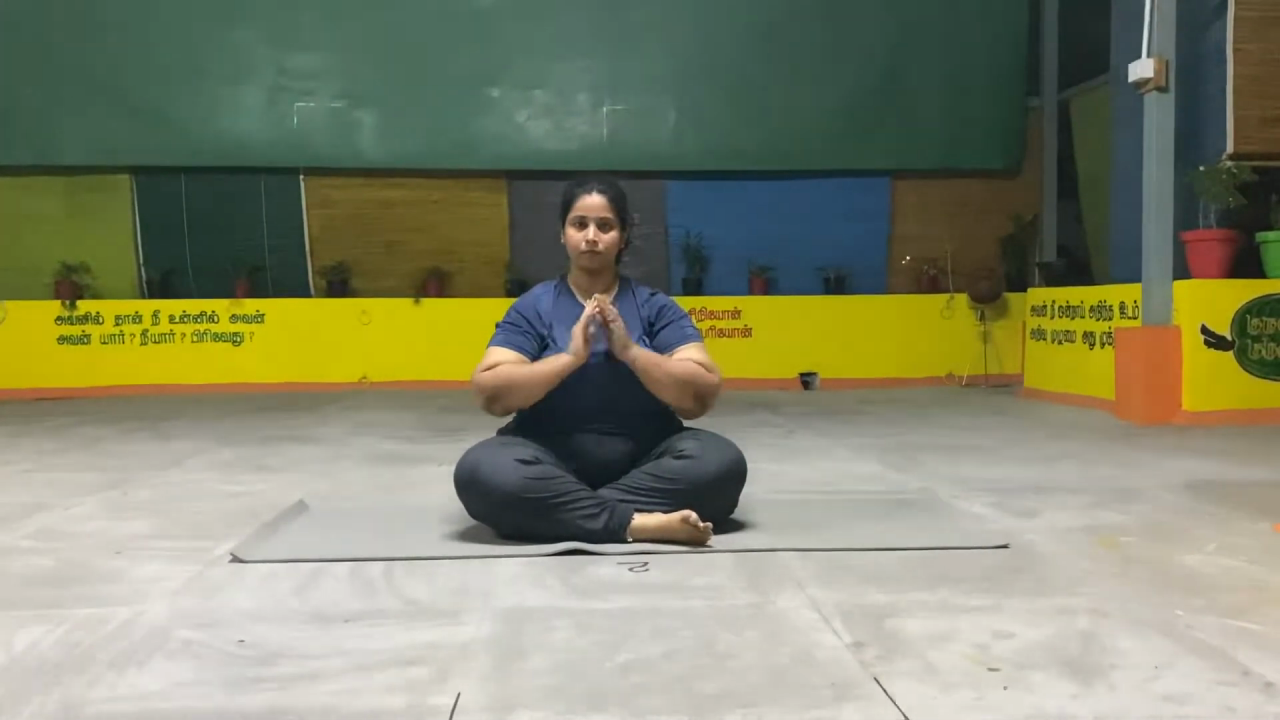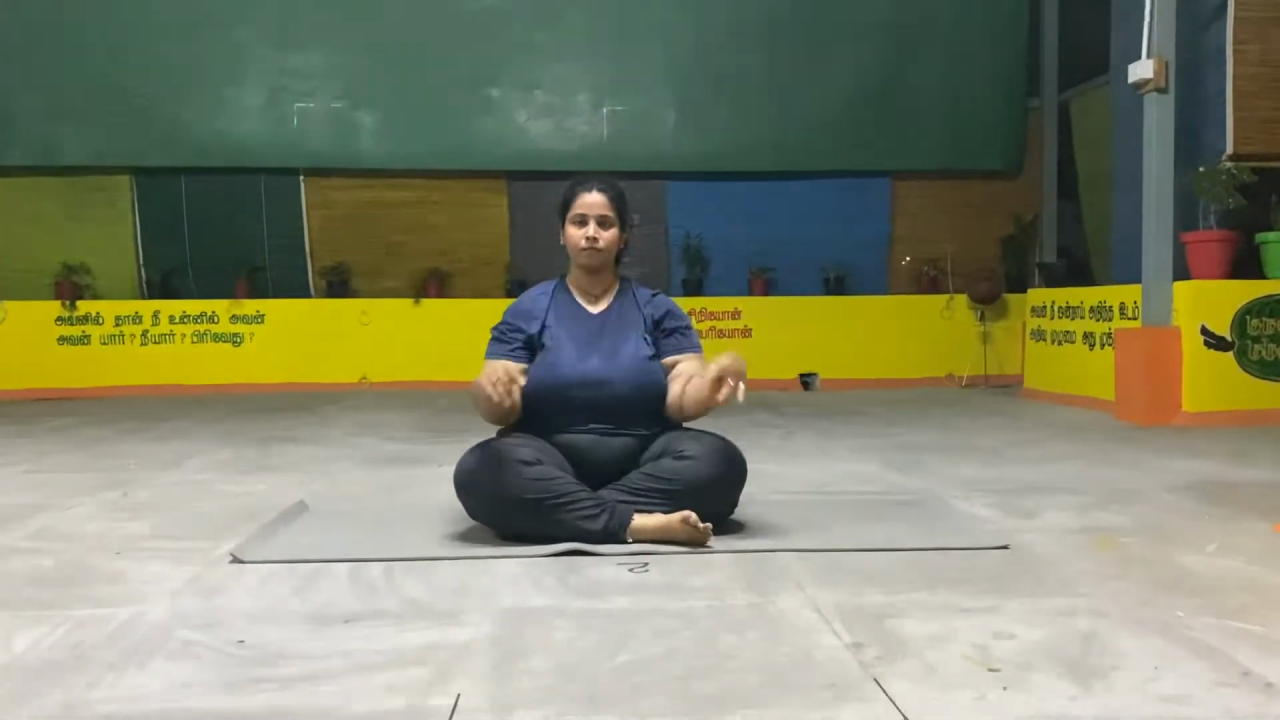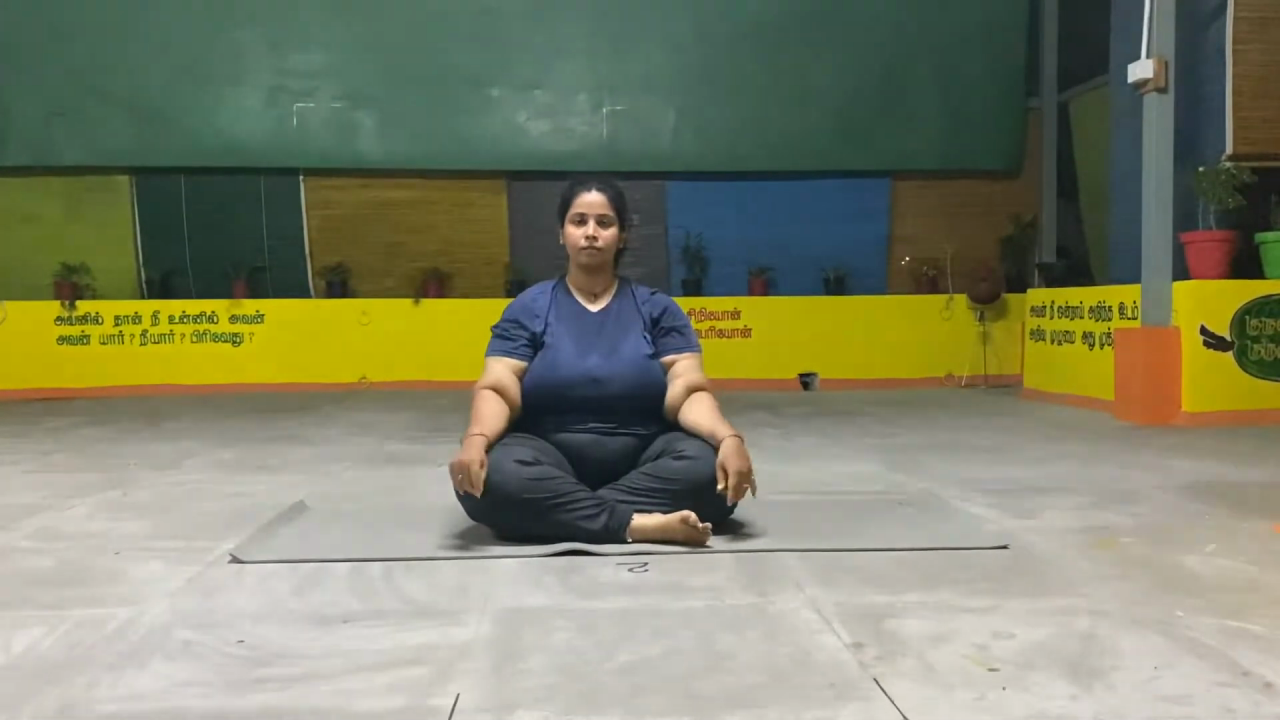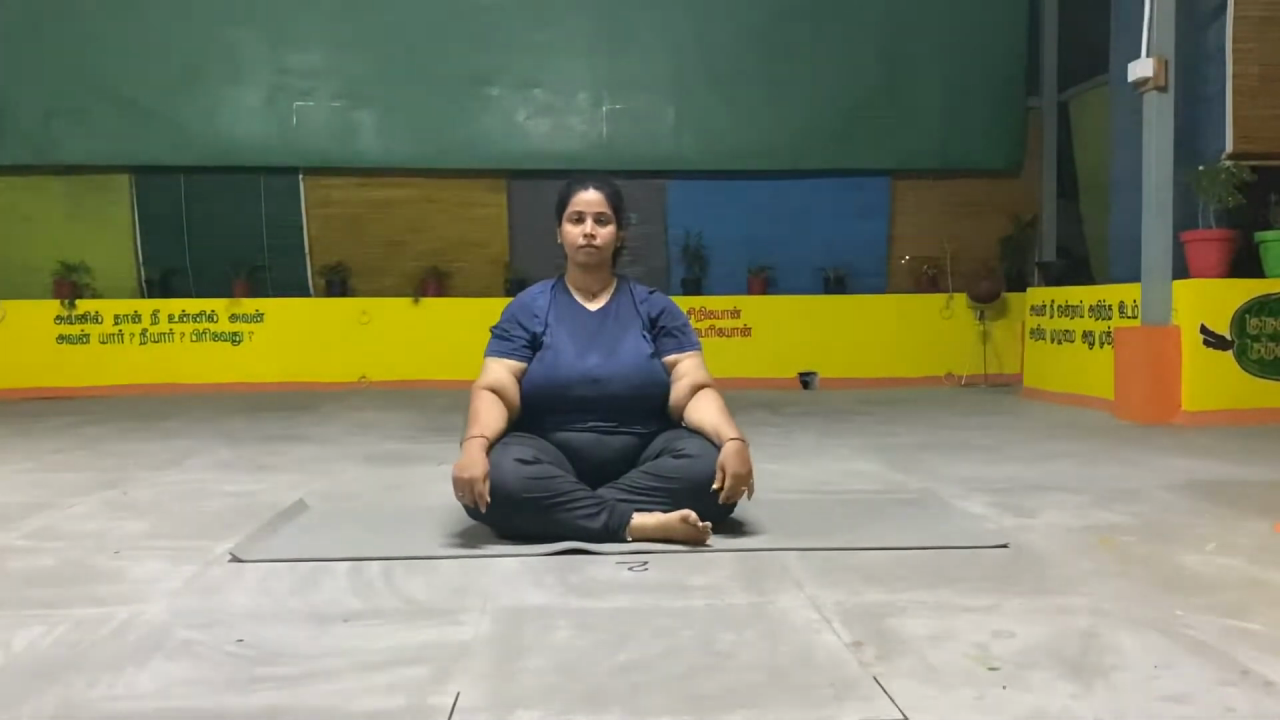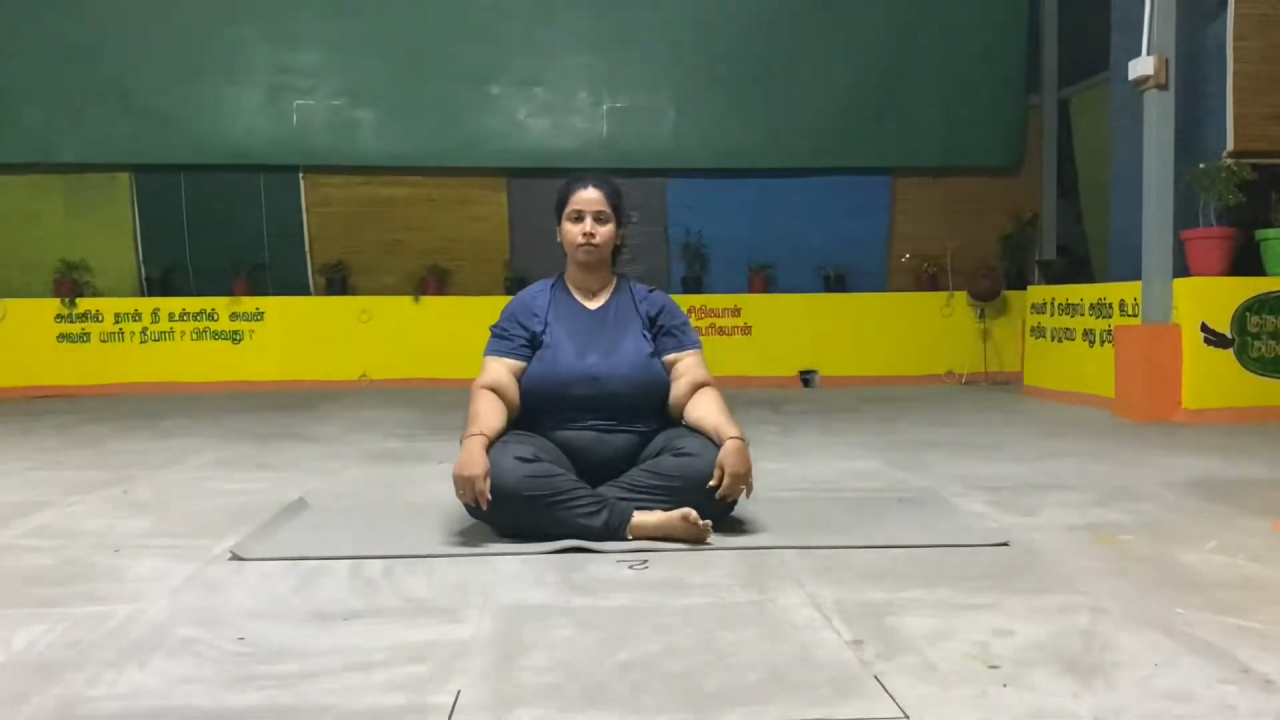
dt=0.4s
person 1, frame 1
left shoulder: (657, 307)
right shoulder: (532, 307)
left elbow: (702, 395)
right elbow: (489, 393)
left wrist: (630, 351)
right wrist: (569, 358)
left hip: (646, 462)
right hip: (551, 461)
left knee: (721, 462)
right knee: (481, 471)
left ankle: (565, 510)
right ankle: (639, 523)
person 1, frame 2
left shoulder: (657, 309)
right shoulder: (529, 308)
left elbow: (683, 403)
right elbow: (501, 413)
left wrist: (717, 377)
right wrist: (494, 383)
left hip: (644, 462)
right hip: (548, 463)
left knee: (722, 466)
right knee: (478, 473)
left ankle: (565, 511)
right ankle: (640, 524)
person 1, frame 3
left shoulder: (658, 308)
right shoulder: (529, 307)
left elbow: (687, 395)
right elbow: (497, 391)
left wrist: (728, 436)
right wrist: (475, 440)
left hip: (642, 461)
right hip: (551, 462)
left knee: (711, 468)
right knee: (491, 476)
left ankle: (565, 512)
right ankle: (638, 524)
person 1, frame 4
left shoulder: (655, 308)
right shoulder: (528, 307)
left elbow: (692, 392)
right elbow: (494, 392)
left wrist: (733, 441)
right wrist: (474, 446)
left hip: (643, 460)
right hip: (552, 461)
left knee: (712, 466)
right knee: (496, 476)
left ankle: (564, 511)
right ankle: (640, 523)
person 1, frame 5
left shoulder: (655, 306)
right shoulder: (528, 306)
left elbow: (692, 390)
right elbow: (494, 391)
left wrist: (732, 439)
right wrist: (474, 443)
left hip: (644, 458)
right hip: (551, 459)
left knee: (711, 464)
right knee: (495, 475)
left ankle: (564, 508)
right ankle: (641, 521)
